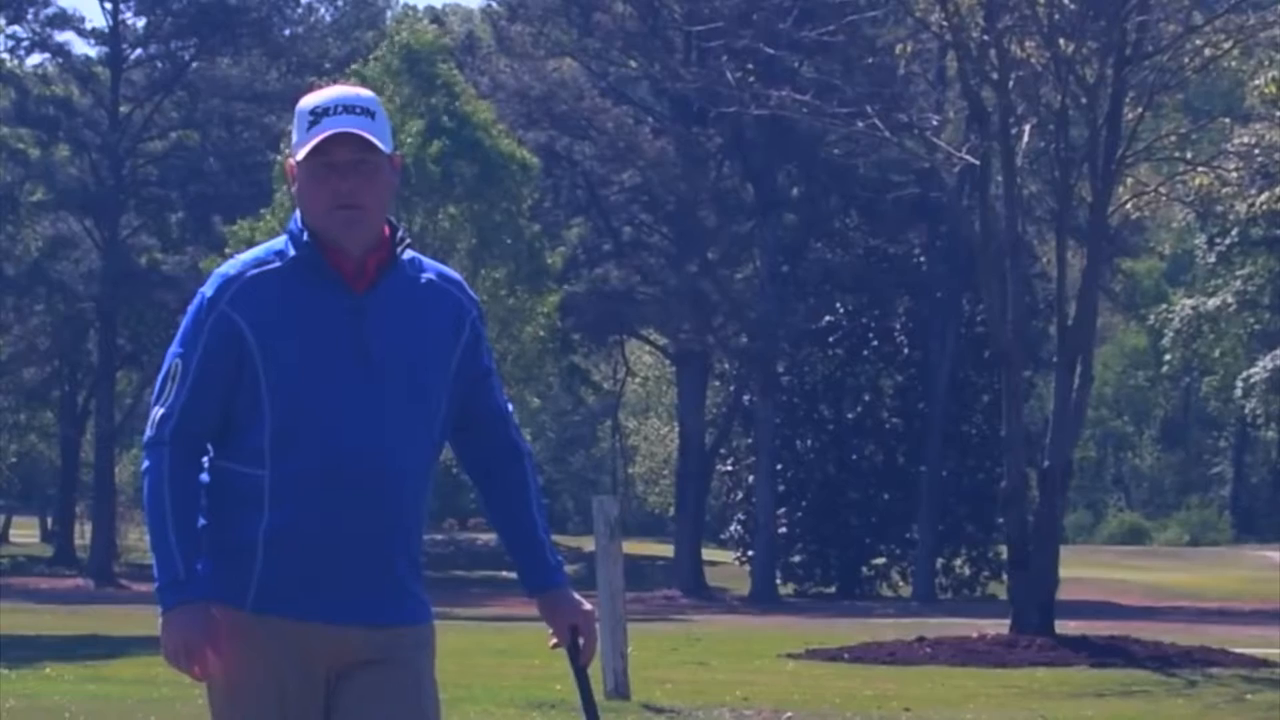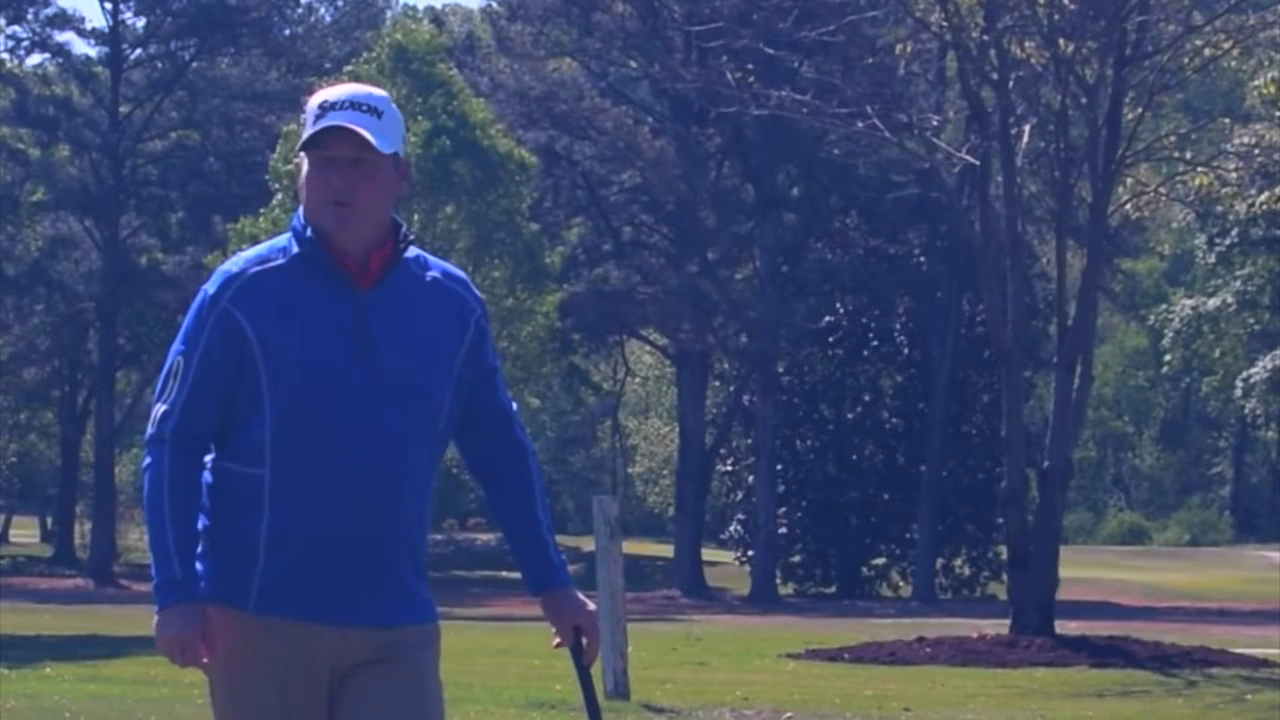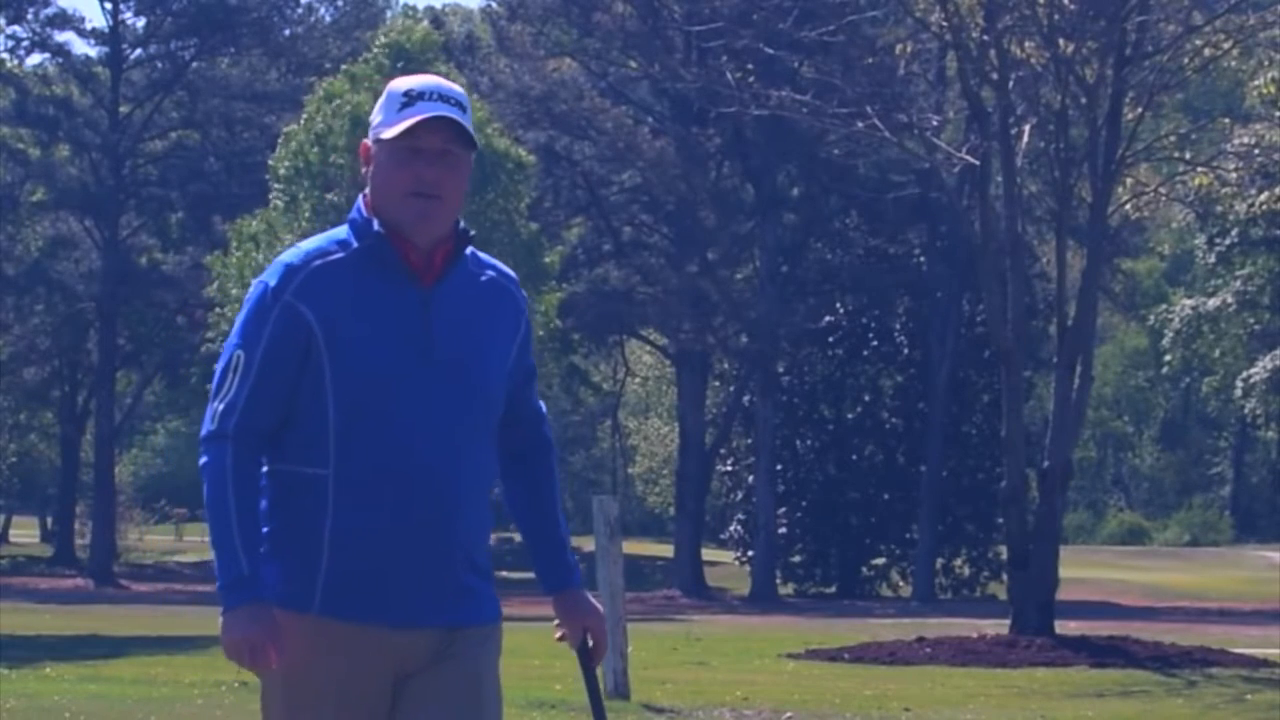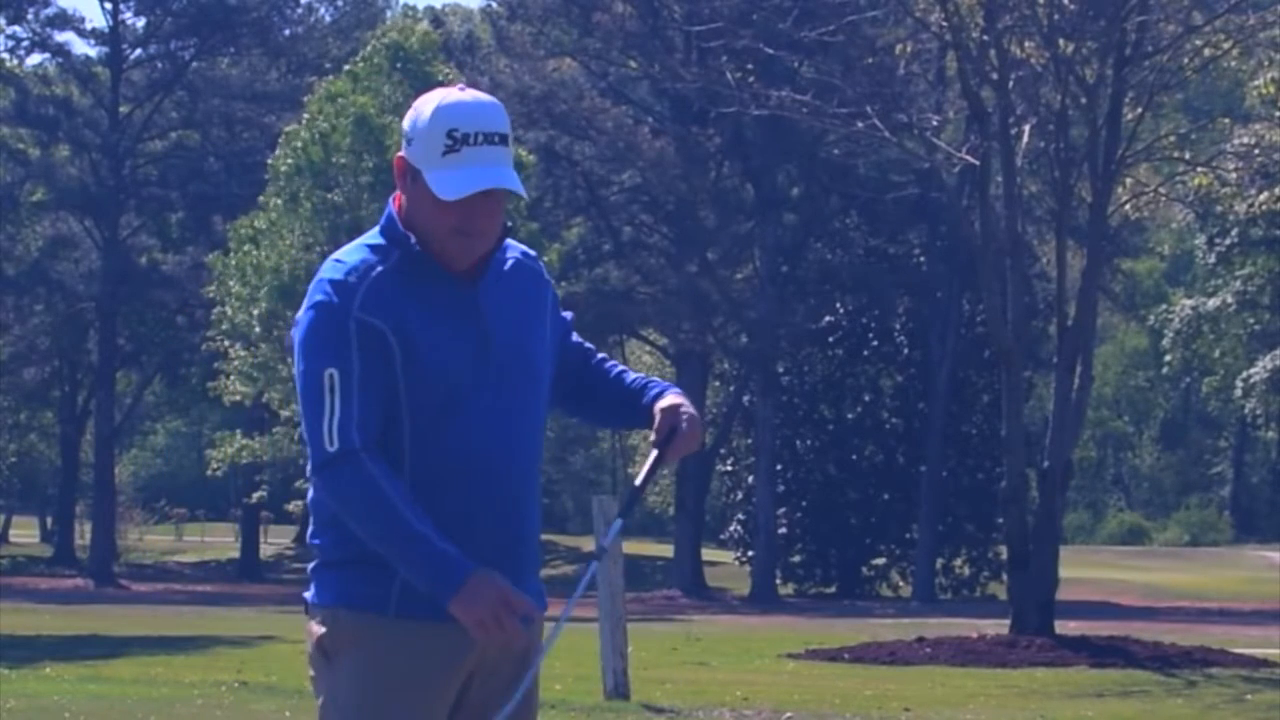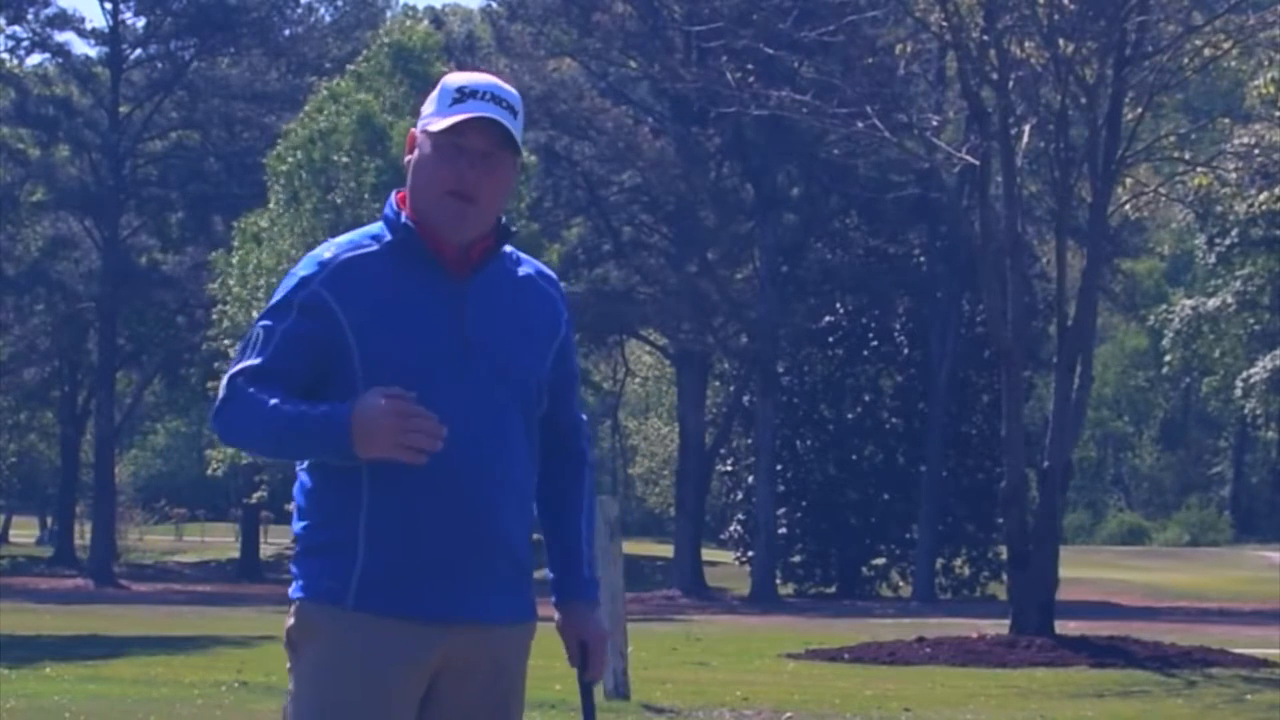
dt=1s
person 1, frame 1
left shoulder: (446, 303)
right shoulder: (240, 295)
left elbow: (498, 452)
right elbow: (172, 446)
left wrist: (547, 583)
right wrist: (181, 595)
left hip: (393, 625)
right hip: (258, 616)
person 1, frame 2
left shoulder: (452, 302)
right shoulder: (243, 291)
left elbow: (503, 450)
right elbow: (173, 443)
left wrist: (551, 582)
right wrist: (176, 592)
left hip: (396, 627)
right hip: (260, 617)
person 1, frame 3
left shoulder: (500, 297)
right shoulder: (303, 284)
left elbow: (526, 449)
right elbow: (229, 441)
left wrist: (562, 581)
right wrist: (242, 592)
left hip: (461, 625)
right hip: (321, 617)
person 1, frame 4
left shoulder: (525, 277)
right shoulder: (350, 295)
left elbow: (573, 369)
right elbow: (343, 465)
left wrist: (653, 396)
right wrist: (452, 578)
left hip: (506, 613)
right hip: (380, 616)
person 1, frame 5
left shoulder: (540, 297)
right shoulder: (335, 277)
left elbow: (564, 453)
right elbow: (238, 407)
left wrist: (577, 591)
right wrist: (346, 429)
left hip: (495, 616)
right hip: (356, 612)
